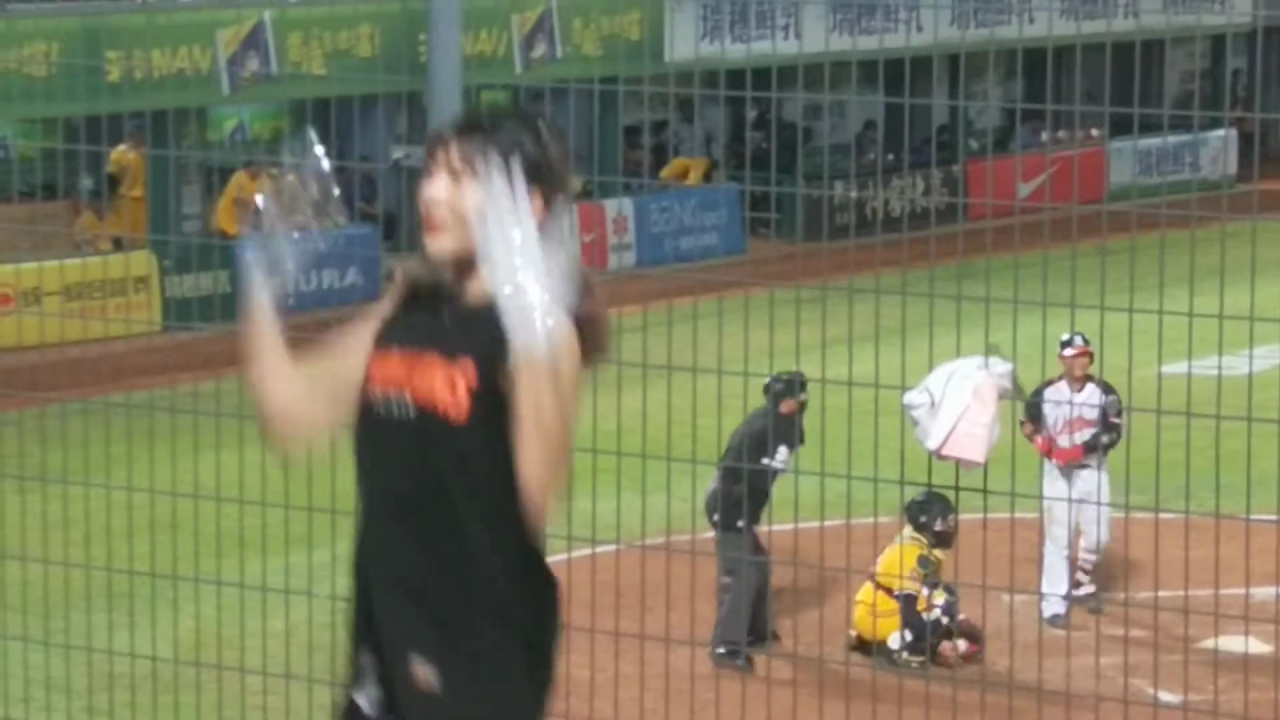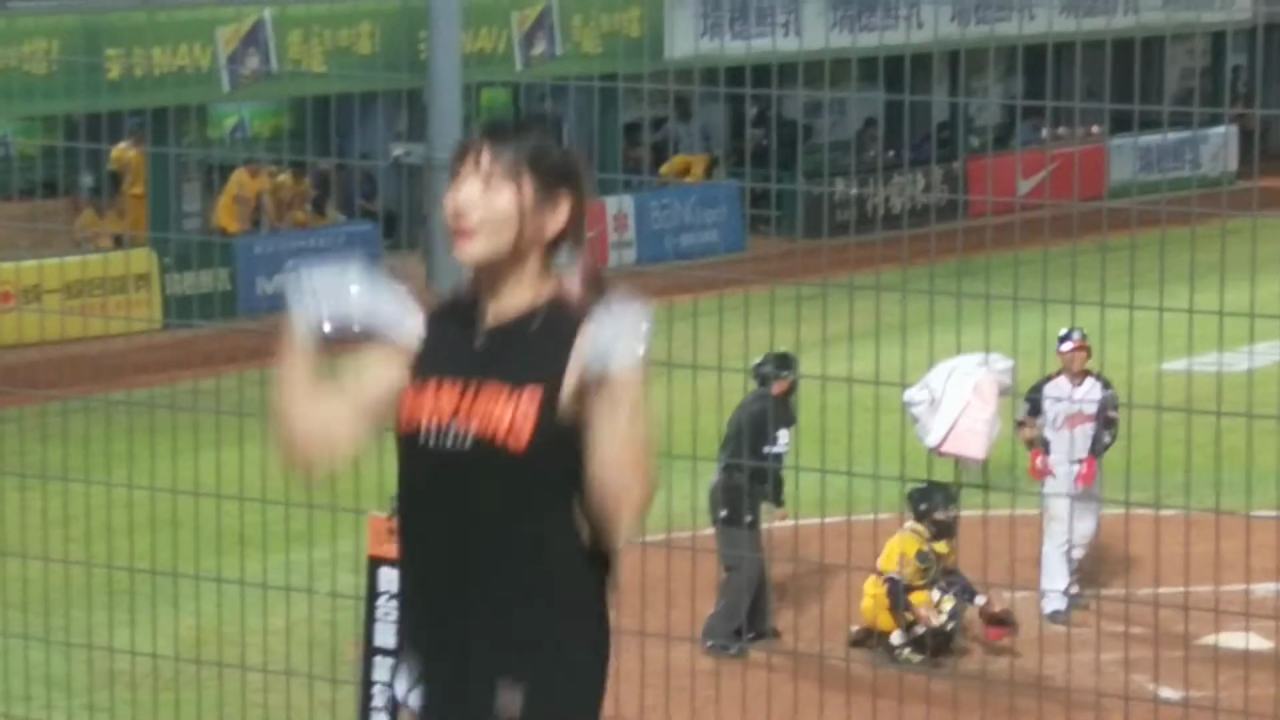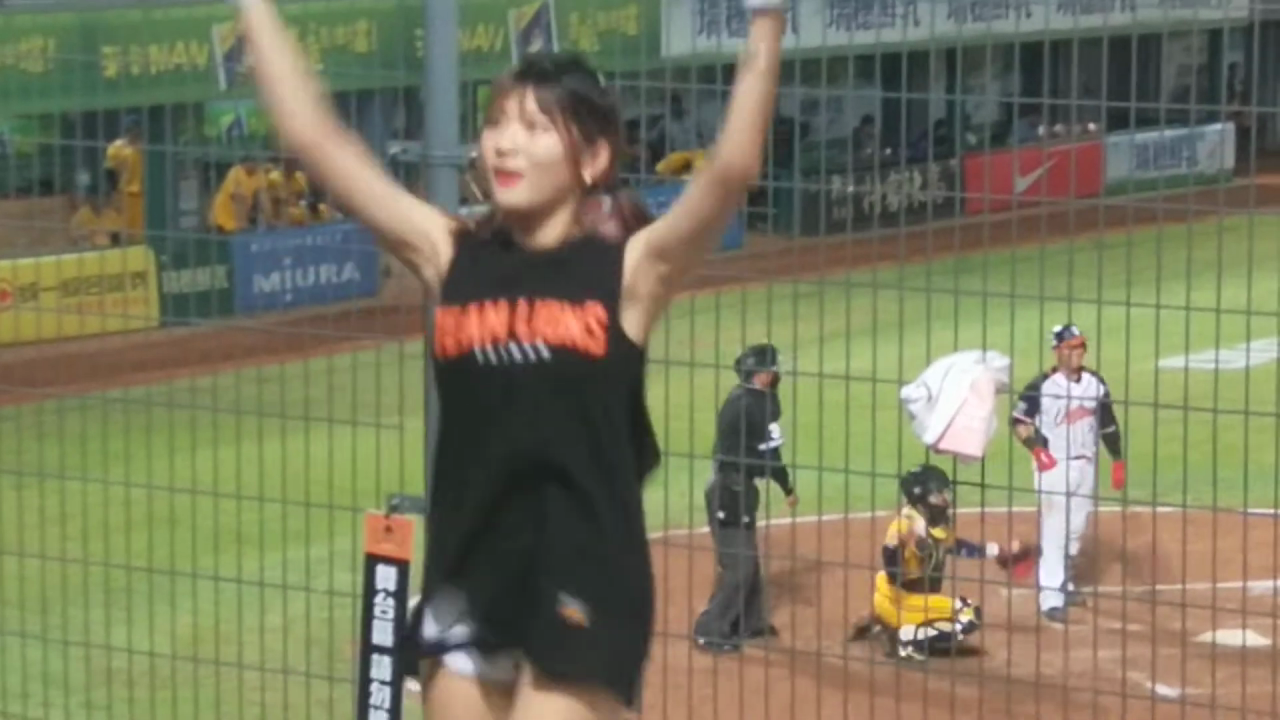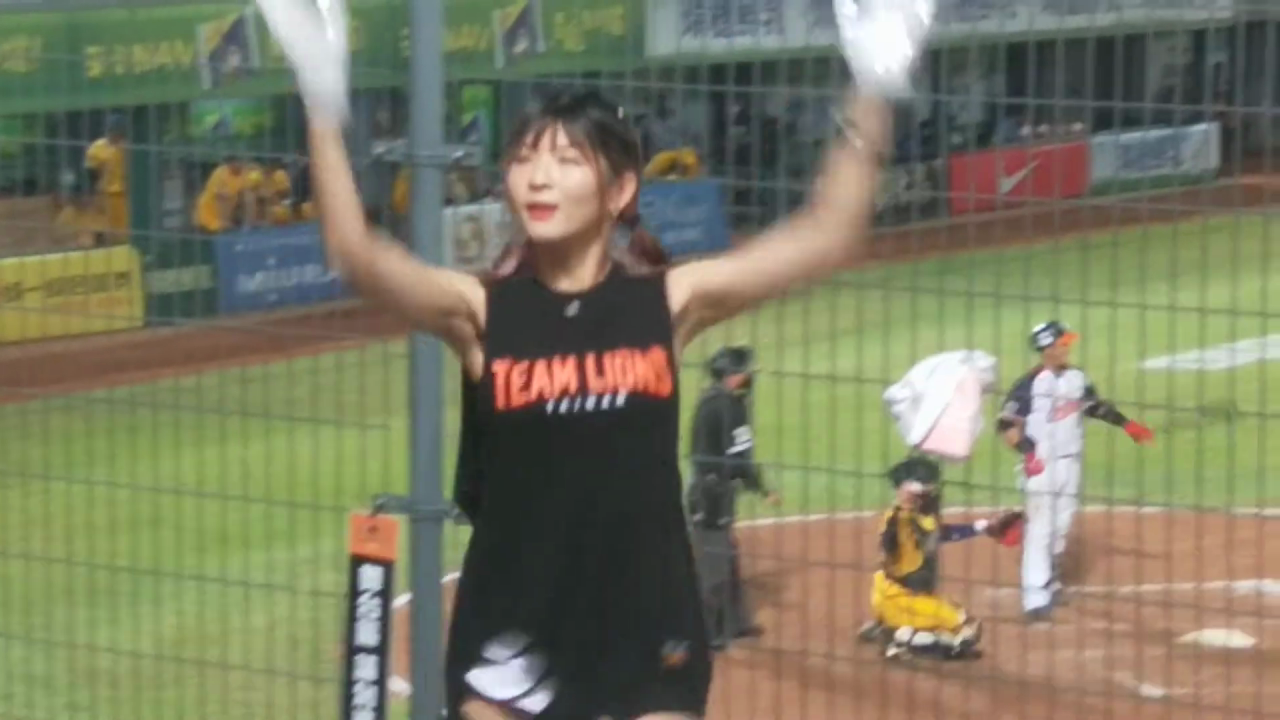
dt=0.2s
person 1, frame 1
left shoulder: (540, 332)
right shoulder: (405, 309)
left elbow: (540, 498)
right elbow: (287, 408)
left wrist: (537, 328)
right wrist: (261, 282)
left hip: (479, 643)
right hip: (392, 630)
person 1, frame 2
left shoulder: (582, 345)
right shoulder: (429, 333)
left elbow: (621, 517)
right elbow: (312, 446)
left wrist: (619, 377)
right wrist: (304, 325)
left hip: (536, 652)
right hip: (436, 644)
person 1, frame 3
left shoulder: (629, 269)
right shoulder: (449, 255)
left elbow: (732, 173)
right elbow: (311, 139)
left hip: (587, 584)
right hip: (469, 572)
person 1, frame 4
left shoulder: (666, 301)
right shoulder: (476, 308)
left elbow: (826, 245)
right elbow: (356, 261)
left wrist: (870, 94)
right wrist: (324, 110)
left hip: (649, 626)
right hip: (507, 614)
person 2, frame 1
left shoulder: (762, 418)
right shoulder: (779, 428)
right elbow: (763, 479)
right wrist: (753, 518)
left hip: (726, 496)
right hip: (732, 501)
left knee: (757, 565)
right knee: (741, 573)
left ankle: (755, 630)
right ankle: (727, 645)
person 2, frame 2
left shoulder: (753, 402)
right shoulder: (773, 410)
right elbow: (773, 462)
right wrist: (779, 502)
left hip: (729, 487)
right hip: (738, 491)
left knee: (753, 561)
right knee: (744, 566)
left ankle: (755, 626)
right ankle: (718, 635)
person 2, frame 3
left shoulder: (738, 397)
right shoulder: (758, 405)
right elbow: (769, 455)
right wrist: (788, 489)
left hip: (725, 485)
right hip: (734, 489)
left knee: (746, 558)
right knee: (737, 563)
left ankle: (750, 622)
right ankle: (710, 630)
person 2, frame 4
left shoulder: (711, 399)
right shoulder: (728, 406)
right elbow: (740, 461)
right wrist: (764, 491)
left hip: (706, 489)
right hip: (712, 491)
left knee: (725, 559)
right knee: (715, 565)
left ankle: (734, 624)
person 3, frame 1
left shoulder: (1105, 393)
right shoulder: (1046, 392)
left elbow: (1113, 434)
right elbow: (1028, 423)
left wrist: (1079, 451)
right wrist: (1039, 439)
left hip: (1092, 471)
right hip: (1057, 473)
left knee: (1097, 534)
right knee: (1057, 538)
left ankle: (1082, 585)
right ankle: (1054, 603)
person 3, frame 2
left shoulder: (1102, 387)
right shoulder: (1044, 388)
left elbow: (1109, 429)
right elbow: (1025, 423)
left wrist: (1093, 462)
right wrist: (1035, 452)
left hip: (1088, 469)
right hip: (1055, 469)
left knee: (1083, 533)
right knee: (1056, 534)
left ankle: (1068, 584)
right ankle: (1053, 599)
person 3, frame 3
left shoulder: (1095, 382)
right shoulder: (1042, 385)
left elbow: (1107, 422)
right elbow: (1018, 421)
left wrist: (1118, 460)
right wrist: (1036, 449)
left hip: (1085, 464)
right hip: (1053, 466)
left knee: (1075, 529)
right knee: (1053, 531)
left ankle: (1064, 583)
right ankle: (1050, 597)
person 3, frame 4
left shoulder: (1074, 377)
right shoulder: (1028, 384)
left elbow: (1095, 405)
right elbow: (1006, 424)
left wrist: (1126, 424)
right wrist: (1026, 455)
left hip: (1070, 462)
right hip: (1040, 467)
left knee: (1059, 528)
right knee: (1039, 530)
left ankle: (1049, 583)
right ankle: (1035, 599)
person 4, frame 1
left shoulder: (930, 547)
right shoulder: (913, 553)
left elbow: (936, 587)
right elbow: (908, 607)
left wrist: (959, 619)
right wrist: (940, 643)
left hip: (884, 608)
right hip: (874, 615)
right knee: (942, 599)
left ankle: (868, 639)
right ankle: (895, 648)
person 4, frame 2
left shoulder: (941, 539)
right shoulder: (908, 543)
left elbow: (952, 574)
right elbow: (894, 590)
left wrist: (983, 602)
right wrist: (917, 612)
right hip: (882, 605)
right knee: (951, 606)
left ankle: (876, 634)
right ankle: (898, 644)
person 4, frame 3
left shoulder: (939, 523)
right shoulder: (905, 525)
left elbow: (956, 546)
right elbow: (890, 563)
left wrist: (996, 551)
right wrist: (904, 541)
left hip: (917, 598)
right hip: (896, 601)
right knee: (967, 616)
left ankle: (884, 625)
right ankle: (904, 639)
person 4, frame 4
left shoulder: (926, 516)
right shoulder: (899, 519)
left elbow: (944, 533)
right elbow: (888, 542)
left wrist: (984, 526)
right wrist: (900, 508)
left hip: (917, 595)
right hip: (897, 599)
right knee: (968, 633)
left ankle: (888, 627)
right ankle: (900, 640)
